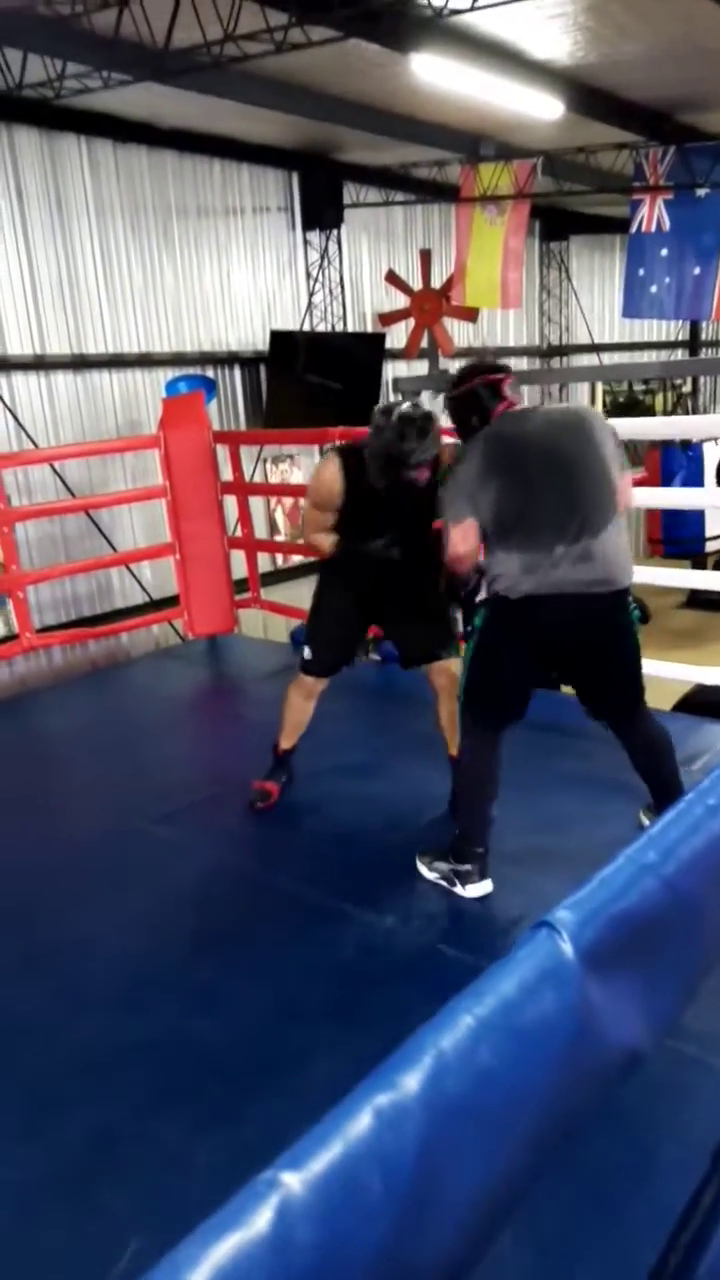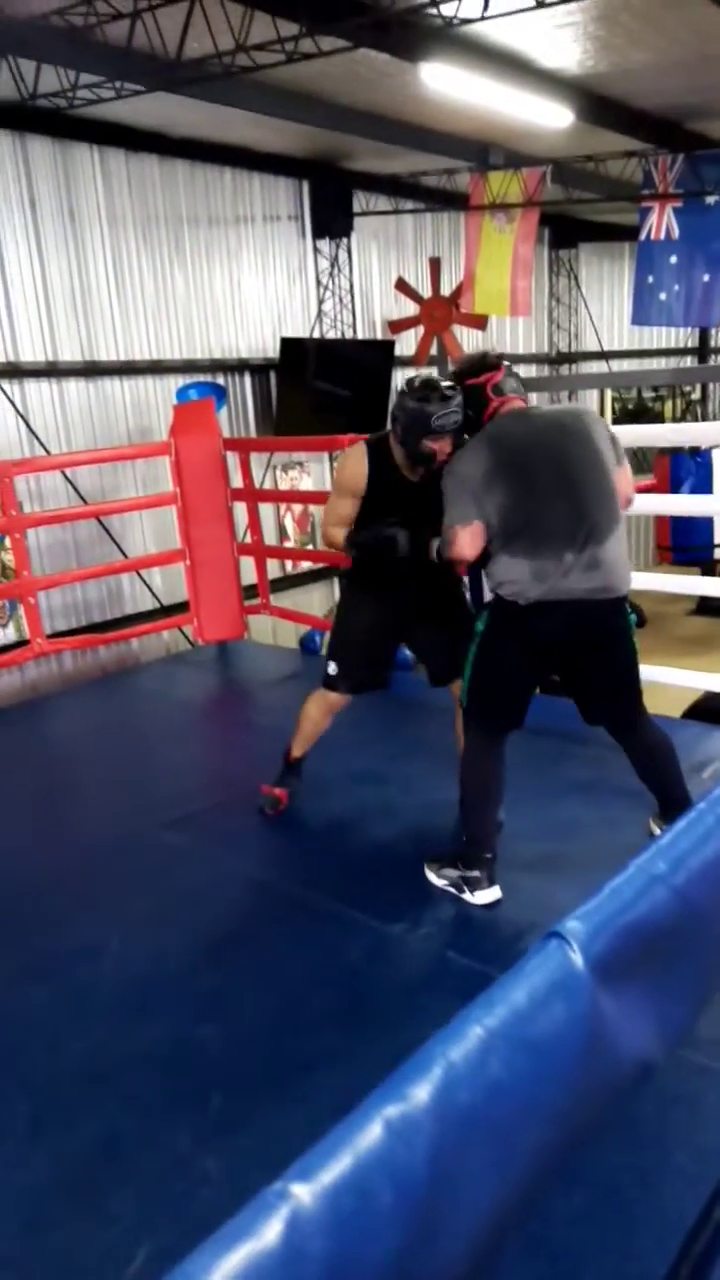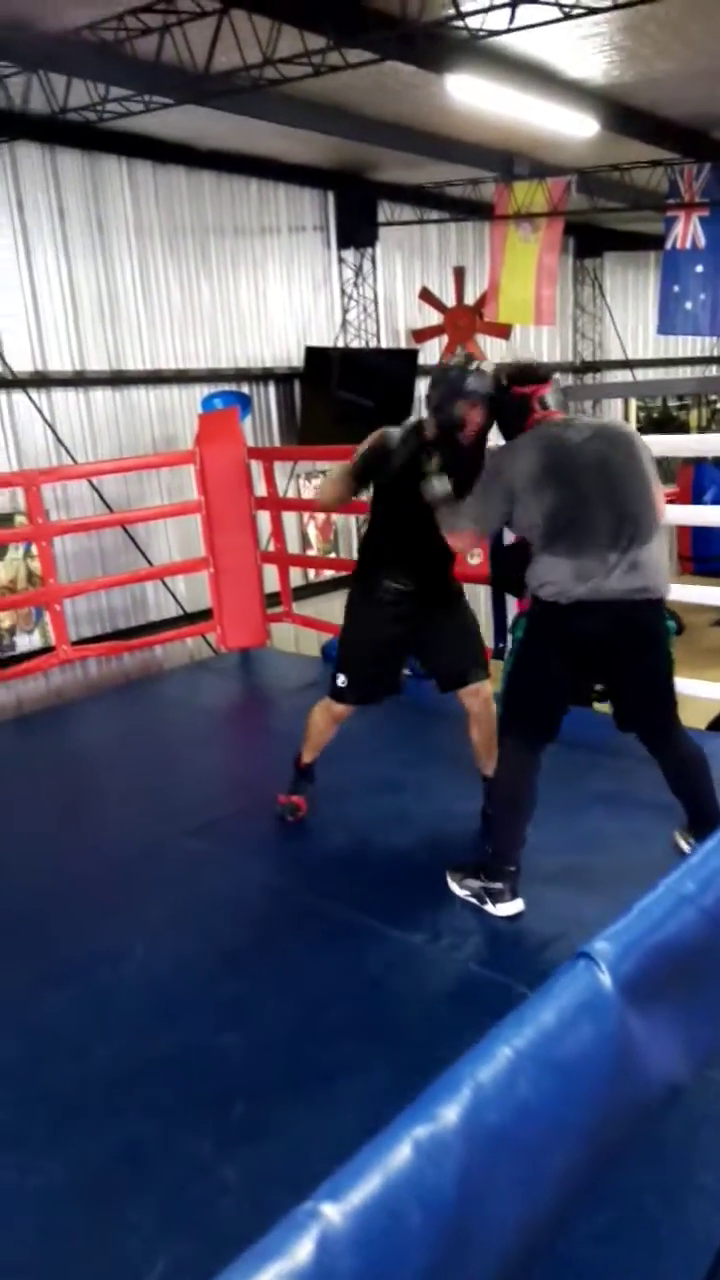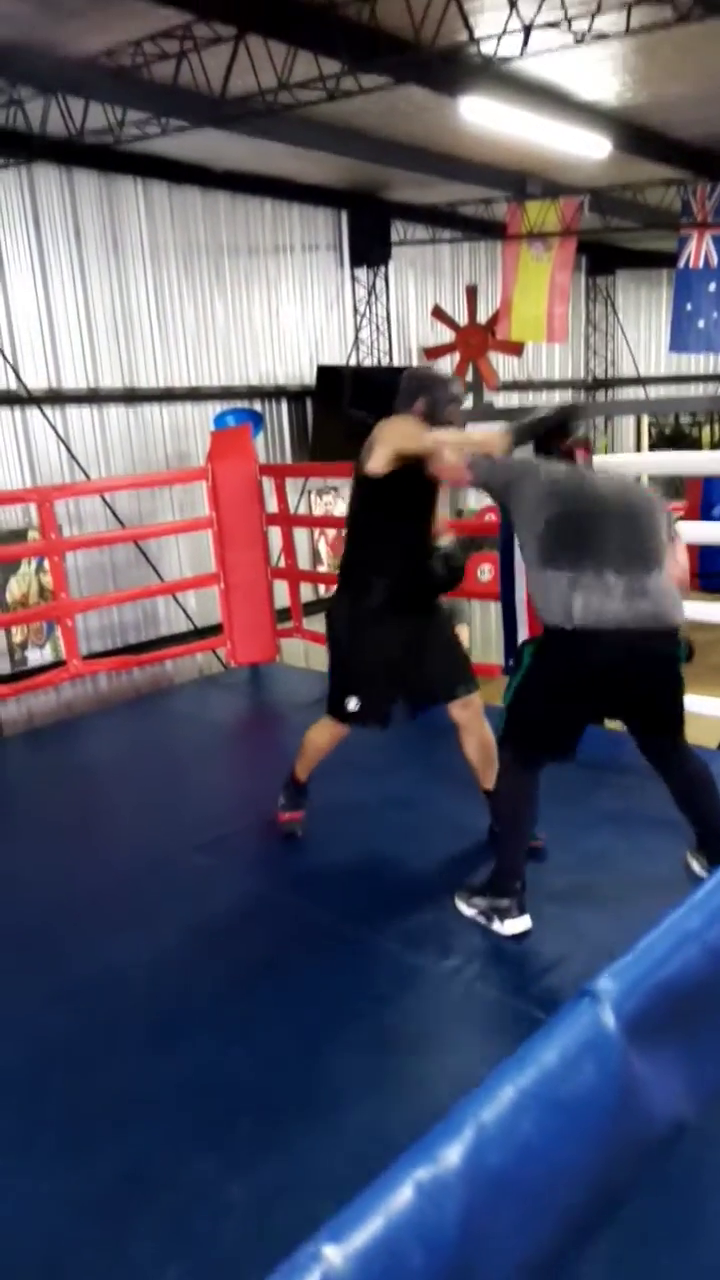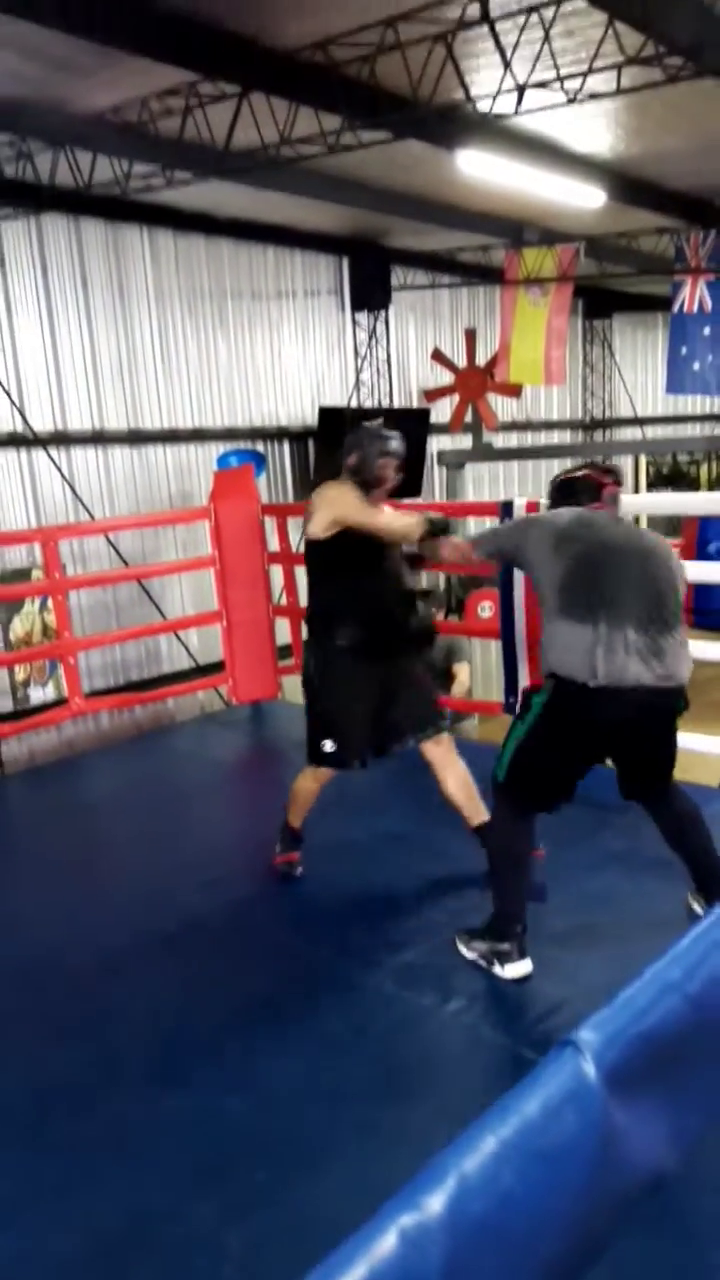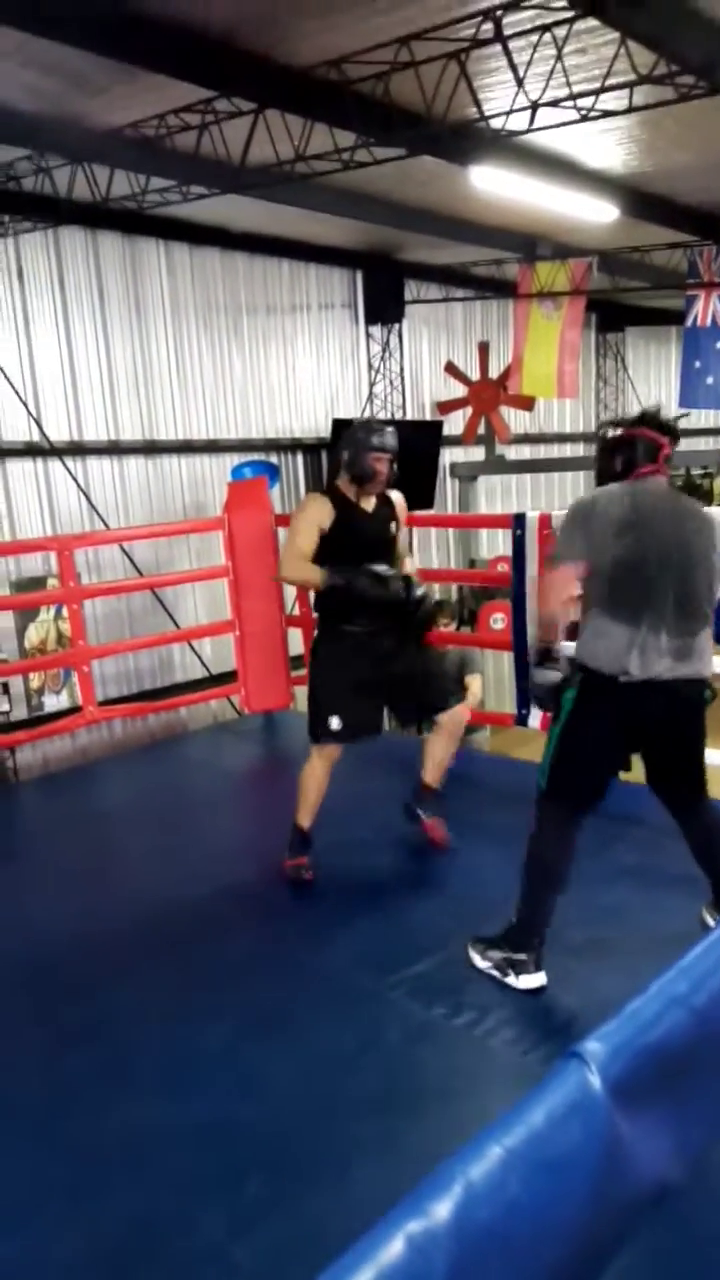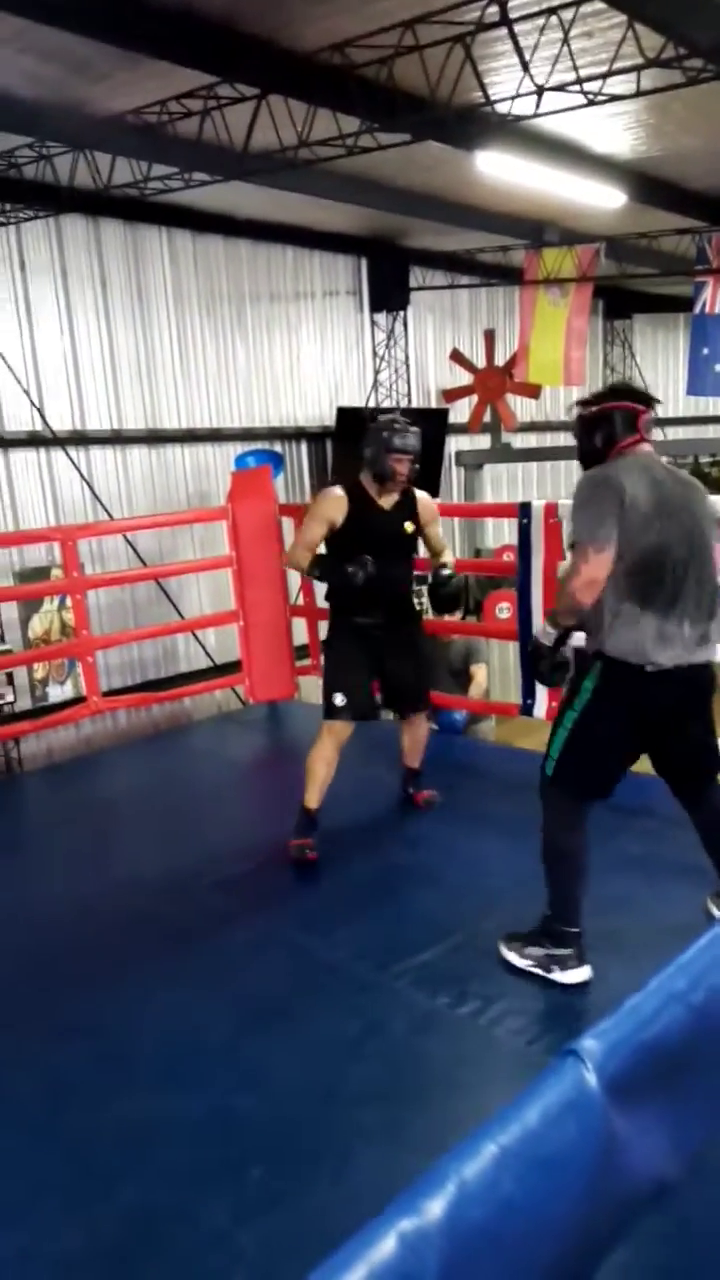
dt=0.2s
person 1, frame 1
left shoulder: (471, 460)
right shoulder: (588, 421)
left elbow: (462, 550)
right elbow: (623, 498)
left hip: (522, 606)
right hip: (604, 597)
left knee: (481, 726)
right knee: (630, 715)
left ankle: (468, 860)
person 1, frame 2
left shoulder: (469, 459)
right shoulder: (585, 421)
left elbow: (464, 550)
right elbow: (624, 495)
left wrist: (443, 540)
left hip: (524, 611)
right hip: (604, 602)
left knee: (485, 731)
right knee: (629, 720)
left ankle: (475, 867)
right ankle: (684, 823)
person 1, frame 3
left shoulder: (510, 459)
right shoulder: (623, 436)
right elbow: (657, 512)
left hip: (564, 613)
right hip: (642, 607)
left knee: (519, 740)
right knee: (663, 730)
left ankle: (499, 877)
person 1, frame 4
left shoulder: (526, 475)
right shoulder: (641, 494)
left hip: (573, 640)
right hip: (654, 637)
left knee: (518, 757)
right knee: (670, 750)
left ankle: (505, 894)
person 1, frame 5
left shoulder: (542, 527)
right shoulder: (659, 548)
right elbow: (675, 622)
left hip: (583, 690)
right hip: (662, 692)
left knee: (513, 801)
right knee: (660, 792)
left ankle: (506, 940)
person 1, frame 6
left shoulder: (596, 508)
left elbow: (560, 588)
left wrist: (544, 656)
left hip: (611, 683)
left knee: (560, 809)
left ankle: (523, 949)
person 1, frame 7
left shoulder: (604, 482)
left elbow: (590, 572)
left wrist: (552, 630)
left hip: (625, 669)
left knee: (564, 795)
left ankle: (562, 942)
person 2, frame 1
left shoulder: (440, 462)
right shoulder: (335, 473)
right elbow: (314, 533)
right wrist: (359, 554)
left hip: (413, 573)
right hip: (348, 577)
left knee: (446, 671)
right knee: (311, 679)
right ankle: (280, 767)
person 2, frame 2
right shoulder: (361, 461)
right elbow: (331, 530)
right wrist: (372, 544)
left hip: (434, 586)
right hip: (371, 590)
left knee: (469, 687)
right knee: (334, 694)
right ankle: (289, 772)
person 2, frame 3
left shoulder: (478, 455)
right shoulder: (397, 444)
right elbow: (329, 499)
right wrist: (364, 466)
left hip: (438, 592)
right hip: (379, 594)
left knee: (479, 696)
right knee: (342, 703)
right ankle: (301, 777)
person 2, frame 4
left shoulder: (427, 459)
right shoulder: (393, 434)
right elbow: (467, 445)
left wrist: (434, 559)
right wrist: (534, 429)
left hip: (416, 603)
right hip: (368, 609)
left knee: (468, 709)
right knee: (342, 720)
right ankle: (294, 791)
person 2, frame 5
left shoulder: (382, 514)
right shoulder: (334, 498)
right elbow: (400, 528)
left wrist: (411, 609)
right wrist: (437, 528)
left hip: (388, 648)
right hip: (339, 654)
left knee: (438, 745)
right knee: (326, 767)
right ankle: (290, 838)
person 2, frame 6
left shoulder: (394, 502)
right shoulder: (319, 506)
right elbow: (291, 567)
left wrist: (411, 589)
right wrist: (342, 580)
left hip: (396, 633)
right hip: (344, 641)
left knee: (452, 714)
right knee: (327, 749)
left ankle: (424, 800)
right ankle: (298, 843)
person 2, frame 7
left shoulder: (420, 503)
right shoulder: (337, 501)
left elbow: (440, 551)
right elbow: (296, 555)
left wrist: (444, 573)
right wrist: (332, 571)
left hip: (401, 624)
right hip: (351, 630)
left knee: (417, 713)
right knee: (336, 729)
left ankle: (411, 782)
right ankle: (306, 825)
